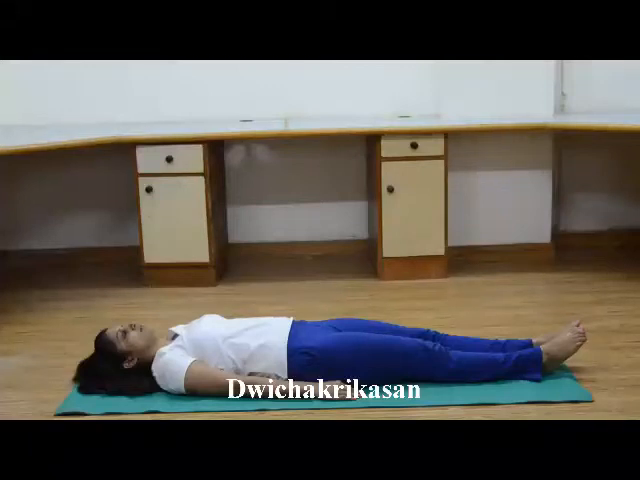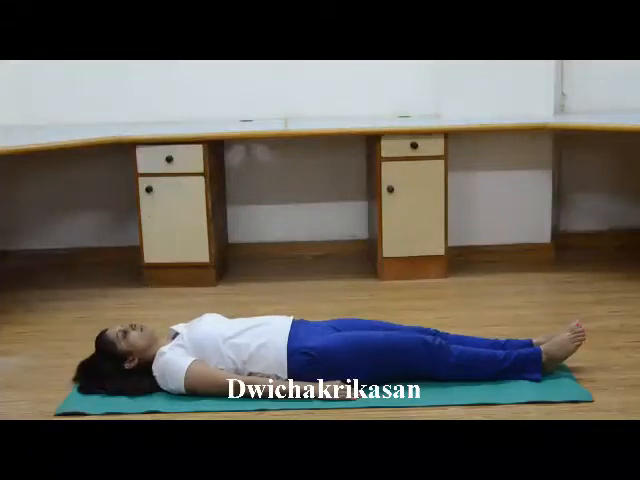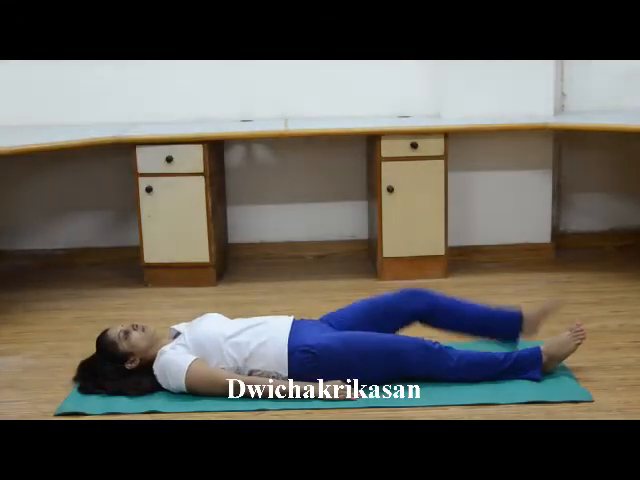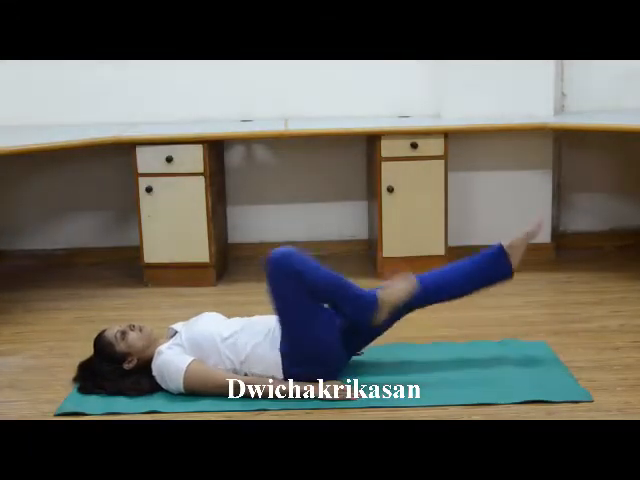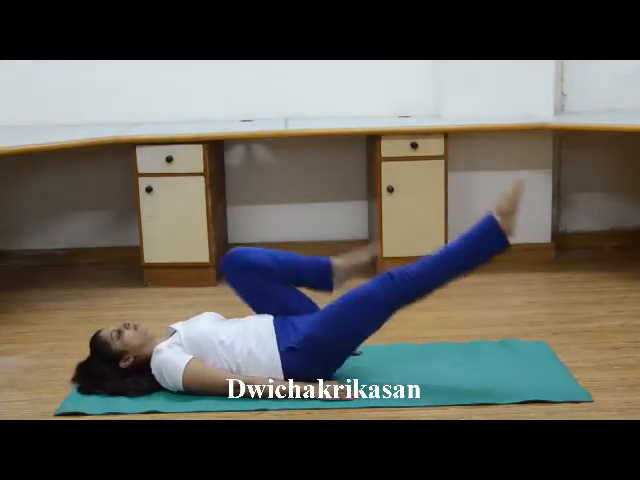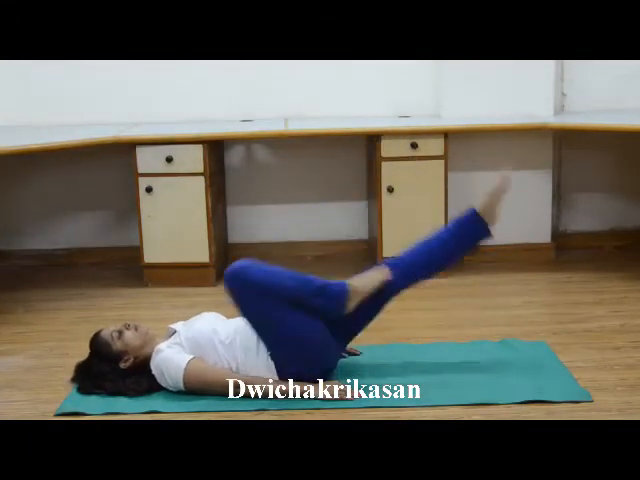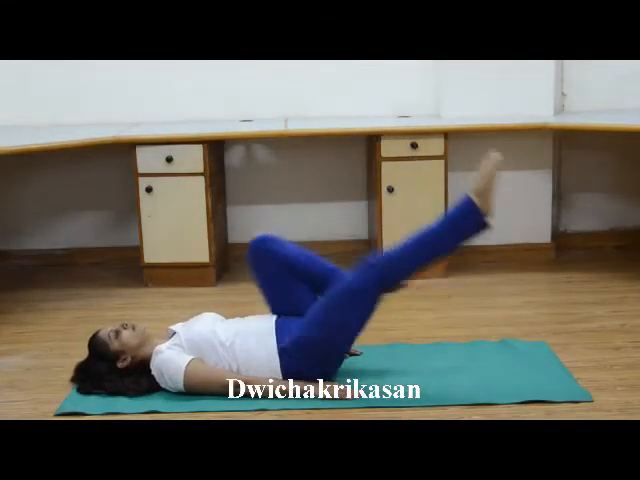
dt=0.7s
person 1, frame 1
left shoulder: (178, 334)
right shoulder: (166, 366)
right elbow: (238, 383)
right wrist: (311, 389)
left hip: (302, 330)
right hip: (302, 357)
left knee: (422, 337)
right knee: (427, 358)
left ankle: (530, 345)
right ankle: (538, 359)
person 1, frame 2
left shoulder: (178, 332)
right shoulder: (167, 367)
right elbow: (236, 383)
right wrist: (309, 388)
left hip: (303, 330)
right hip: (303, 357)
left knee: (422, 335)
right knee: (423, 352)
left ankle: (530, 345)
right ankle: (537, 360)
person 1, frame 3
left shoulder: (180, 332)
right shoulder: (167, 365)
right elbow: (234, 384)
right wrist: (310, 388)
left hip: (305, 329)
right hip: (304, 356)
left knee: (412, 300)
right knee: (424, 356)
left ankle: (519, 323)
right ankle: (536, 359)
person 1, frame 4
left shoulder: (178, 332)
right shoulder: (166, 364)
right elbow: (231, 383)
right wrist: (305, 387)
left hip: (319, 339)
right hip: (304, 359)
left knee: (406, 288)
right knee: (283, 260)
left ankle: (505, 258)
right ankle: (374, 305)
person 1, frame 5
left shoulder: (176, 335)
right shoulder: (165, 364)
right elbow: (231, 383)
right wrist: (303, 388)
left hip: (292, 326)
right hip: (302, 355)
left knee: (236, 260)
right knee: (394, 284)
left ankle: (332, 271)
right ankle: (494, 229)
person 1, frame 6
left shoulder: (174, 335)
right shoulder: (165, 364)
right elbow: (235, 383)
right wrist: (305, 387)
left hip: (311, 339)
right hip: (304, 357)
left knee: (388, 272)
right knee: (241, 274)
left ankle: (479, 220)
right ankle: (343, 294)
person 1, frame 7
left shoulder: (176, 335)
right shoulder: (164, 365)
right elbow: (234, 385)
right wrist: (304, 388)
left hip: (291, 328)
right hip: (302, 356)
left knee: (263, 248)
right knee: (377, 270)
left ankle: (360, 289)
right ankle: (472, 209)
